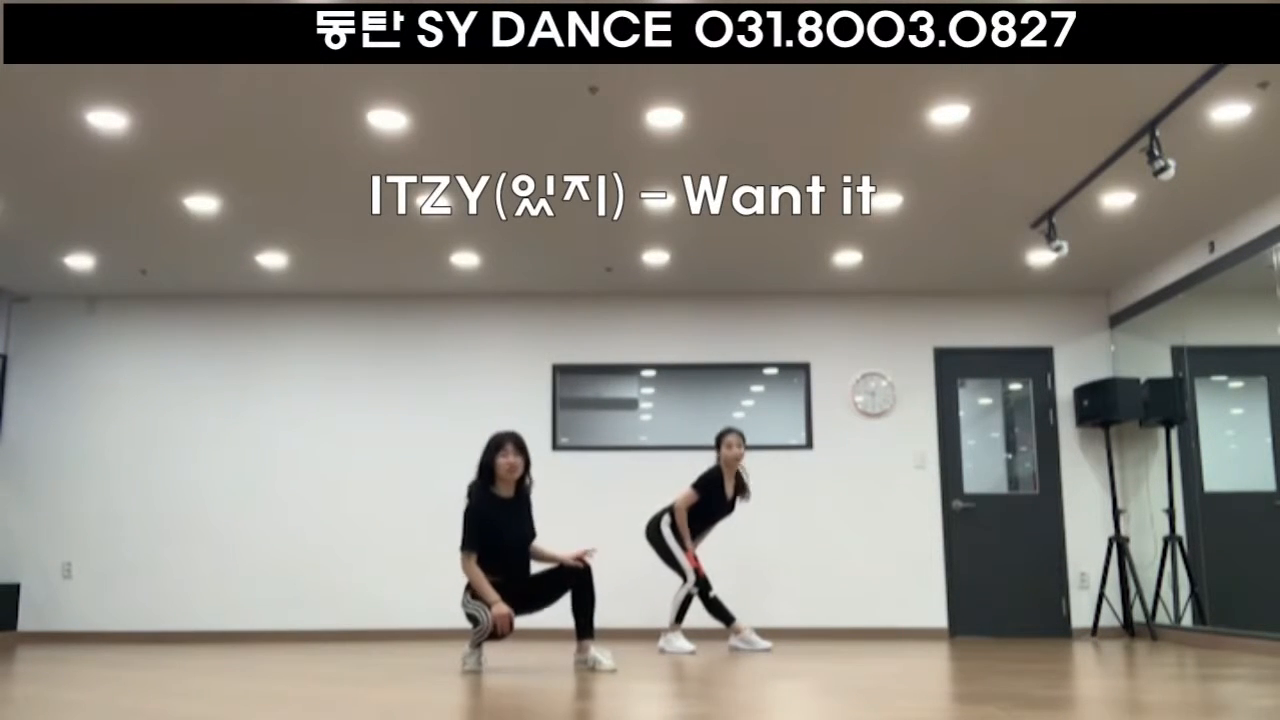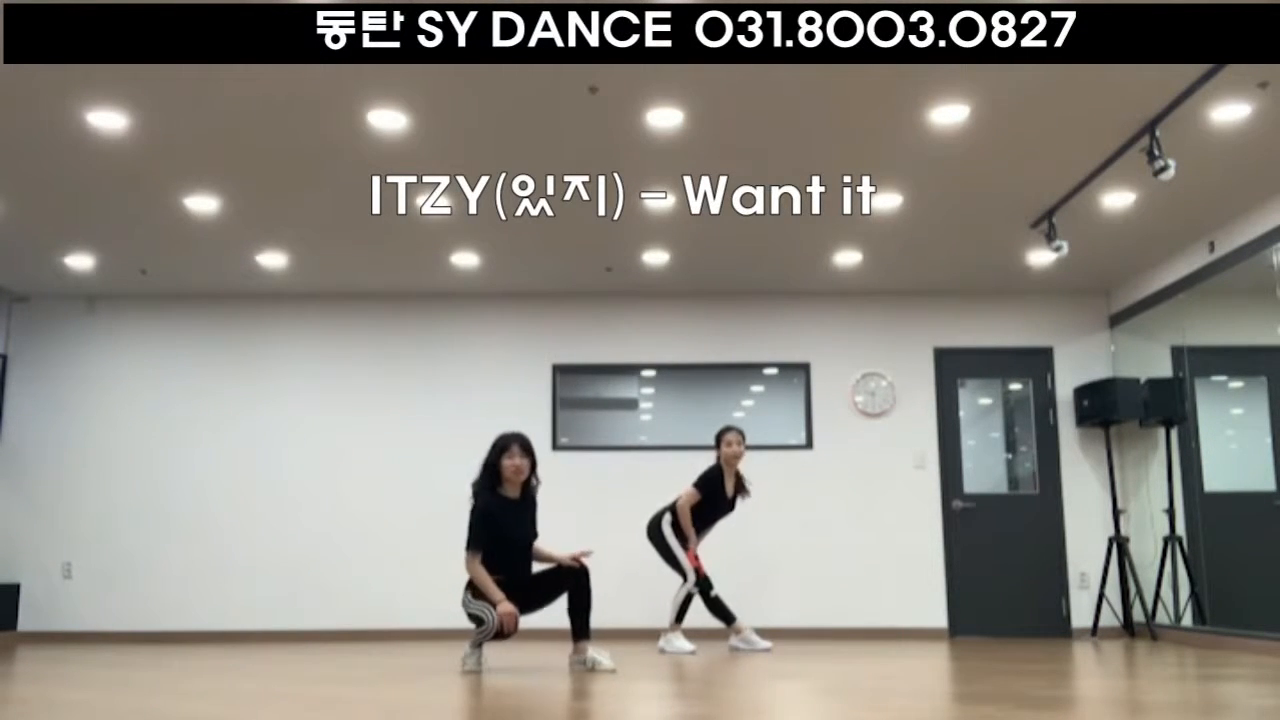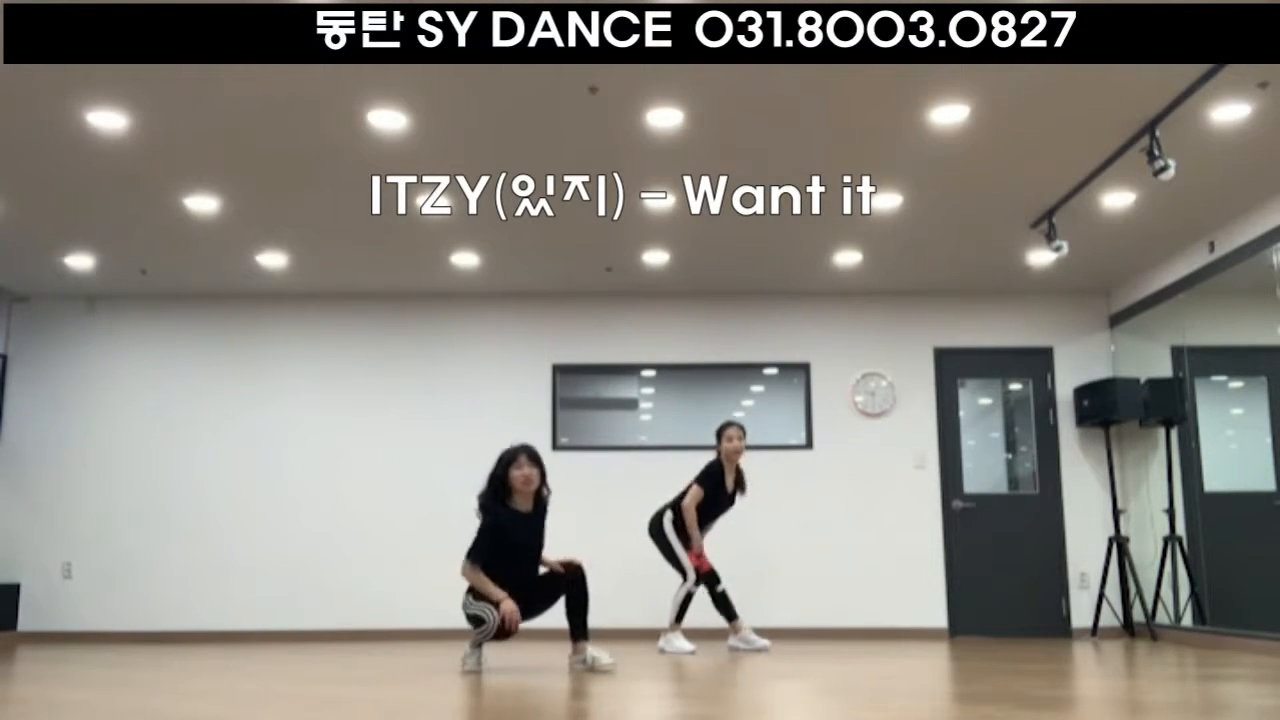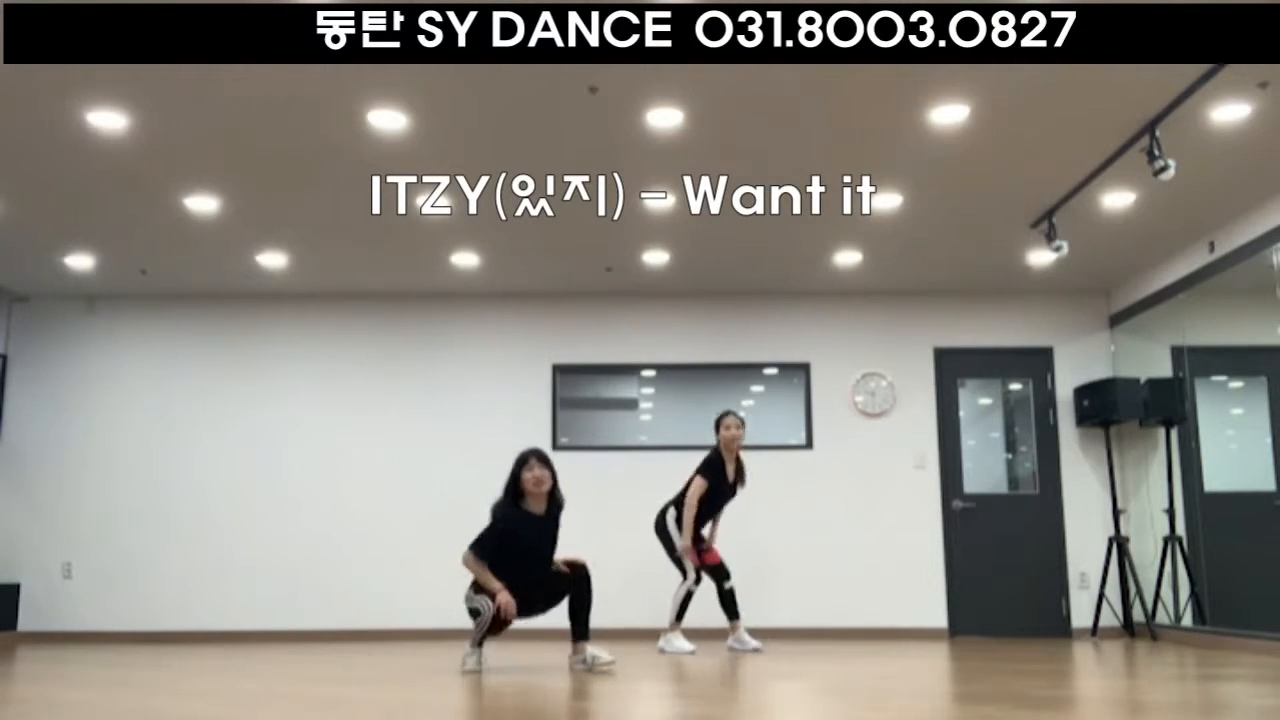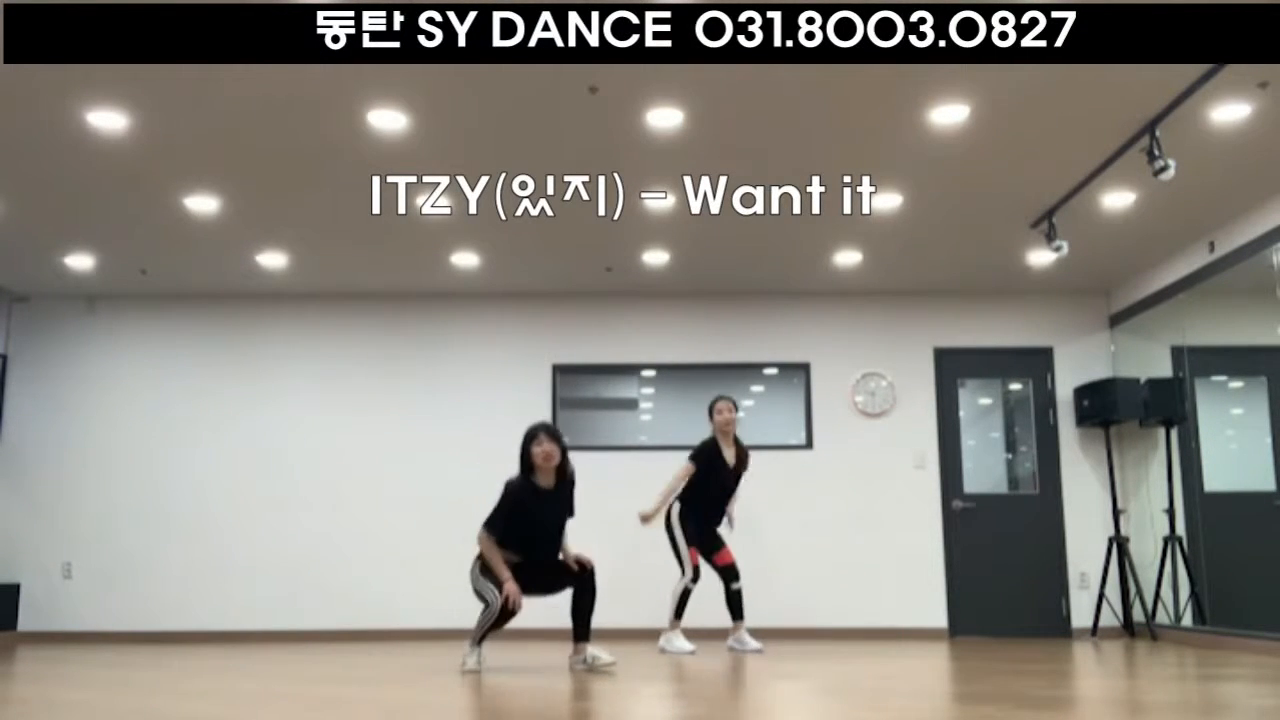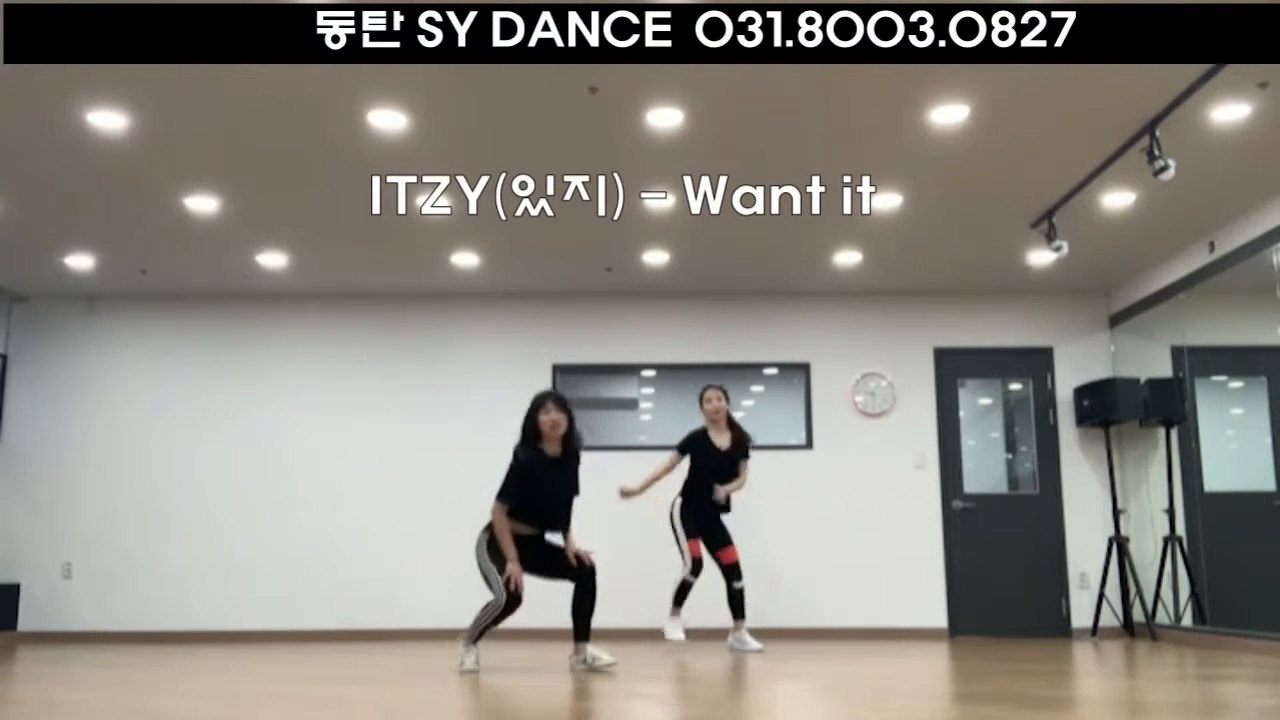
dt=0.1s
person 1, frame 1
left shoulder: (523, 499)
right shoulder: (479, 505)
right elbow: (468, 563)
left wrist: (561, 558)
right wrist: (495, 601)
left hip: (521, 588)
right hip: (483, 592)
left knee: (579, 569)
right knee: (498, 622)
left ankle: (585, 651)
right ankle: (474, 649)
person 1, frame 2
left shoulder: (528, 499)
right shoulder: (486, 505)
right elbow: (472, 563)
left wrist: (558, 558)
right wrist: (500, 601)
left hip: (521, 588)
right hip: (484, 593)
left knee: (576, 571)
right knee: (502, 622)
left ankle: (582, 652)
right ankle: (474, 648)
person 1, frame 3
left shoulder: (540, 508)
right shoulder: (497, 518)
right elbow: (469, 569)
left wrist: (550, 563)
right wrist: (503, 599)
left hip: (524, 593)
right hip: (486, 599)
left knee: (573, 572)
right knee: (503, 624)
left ankle: (580, 652)
right ankle: (474, 649)
person 1, frame 4
left shoulder: (554, 509)
right shoulder: (509, 517)
right elbow: (470, 559)
left wrist: (555, 562)
right wrist: (500, 590)
left hip: (528, 591)
right hip: (488, 593)
left knee: (577, 572)
right knee: (497, 613)
left ankle: (580, 652)
right ankle: (474, 649)
person 1, frame 5
left shoulder: (565, 484)
right shoulder: (517, 491)
right elbow: (485, 538)
left wrist: (566, 553)
right wrist: (507, 579)
left hip: (532, 567)
right hip: (491, 569)
left knee: (583, 573)
right knee: (503, 603)
left ankle: (581, 651)
right ankle: (474, 647)
person 1, frame 6
left shoulder: (570, 457)
right shoulder: (526, 459)
left elbow: (564, 504)
right elbow: (499, 510)
left wrist: (570, 542)
right wrist: (511, 560)
left hip: (534, 543)
right hip: (497, 543)
left knee: (585, 571)
right knee: (509, 596)
left ankle: (581, 652)
right ankle: (469, 645)
person 2, frame 1
left shoulder: (737, 484)
right shoulder: (712, 477)
right elbow: (679, 505)
left wrist: (692, 545)
right wrist: (688, 541)
left hip: (681, 534)
right hip: (664, 528)
left knee: (703, 586)
right knee: (692, 577)
left ankle: (740, 634)
right ankle: (670, 636)
person 2, frame 2
left shoulder: (737, 482)
right shoulder: (712, 476)
right elbow: (682, 505)
left wrist: (694, 543)
right wrist: (692, 540)
left hip: (682, 533)
right hip: (665, 527)
left knee: (704, 585)
right knee: (692, 576)
left ankle: (740, 634)
right ankle: (670, 636)
person 2, frame 3
left shoulder: (737, 477)
right shoulder: (712, 471)
right elbow: (688, 504)
left wrist: (698, 541)
right wrist: (696, 540)
left hip: (686, 531)
right hip: (667, 524)
left knee: (711, 578)
right knee: (692, 575)
left ankle: (740, 633)
right ankle: (670, 636)
person 2, frame 4
left shoulder: (738, 466)
right shoulder: (713, 461)
right elbow: (691, 497)
left wrist: (712, 535)
right wrist: (686, 536)
left hip: (692, 528)
right hip: (673, 520)
left knee: (721, 573)
right knee: (692, 574)
left ankle: (737, 634)
right ankle: (670, 636)
person 2, frame 5
left shoulder: (741, 454)
right shoulder: (707, 448)
right elbow: (680, 478)
left wrist: (728, 509)
right wrist: (656, 509)
left hip: (706, 524)
right hip: (683, 517)
left knee: (731, 571)
right knee: (691, 571)
left ankle: (738, 634)
right ankle: (670, 635)
person 2, frame 6
left shoulder: (740, 440)
right shoulder: (697, 437)
left elbow: (742, 478)
right elbow: (668, 466)
left wrist: (729, 488)
right wrist: (639, 489)
left hip: (712, 516)
right hip: (686, 510)
left knee: (733, 568)
right knee: (693, 563)
left ankle: (739, 633)
right ankle: (674, 617)
